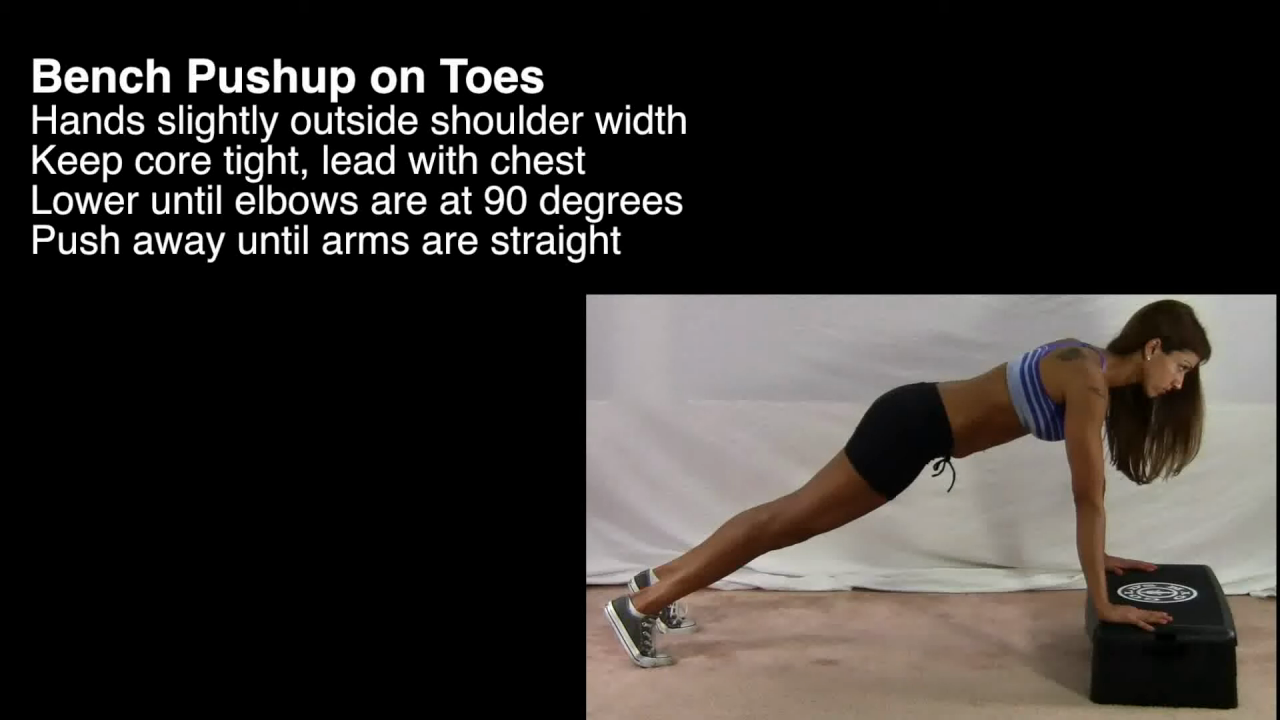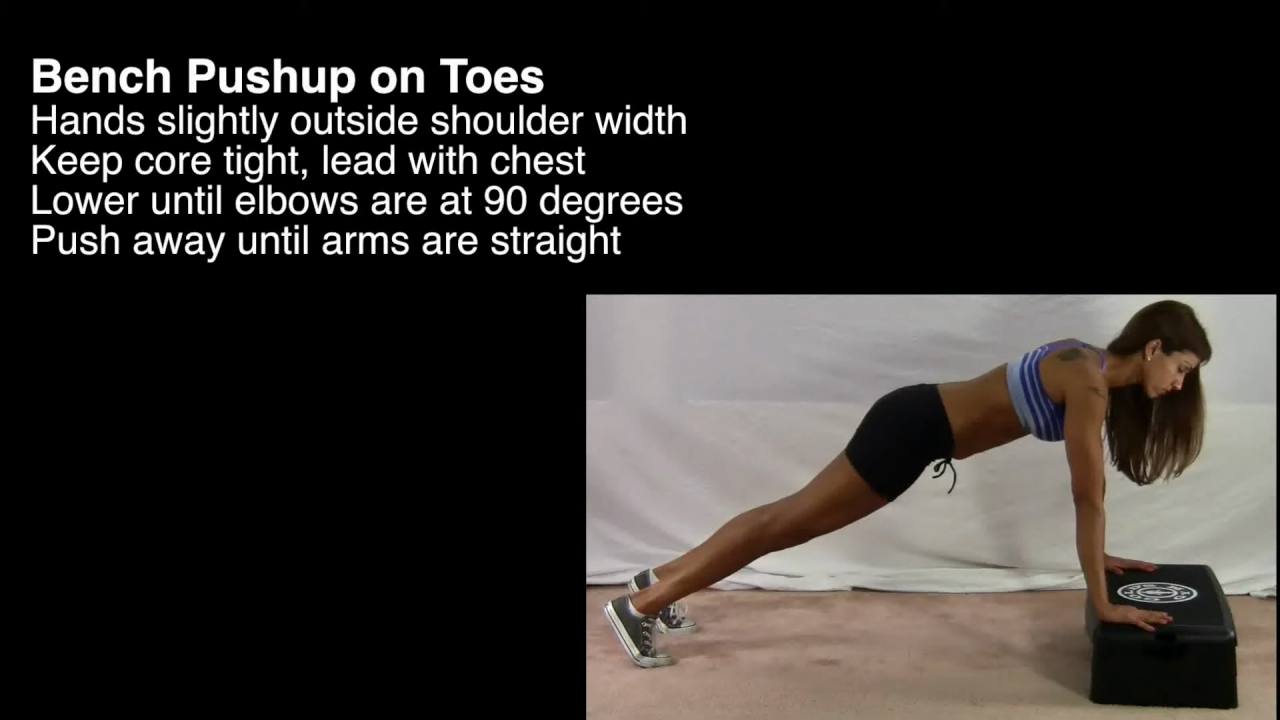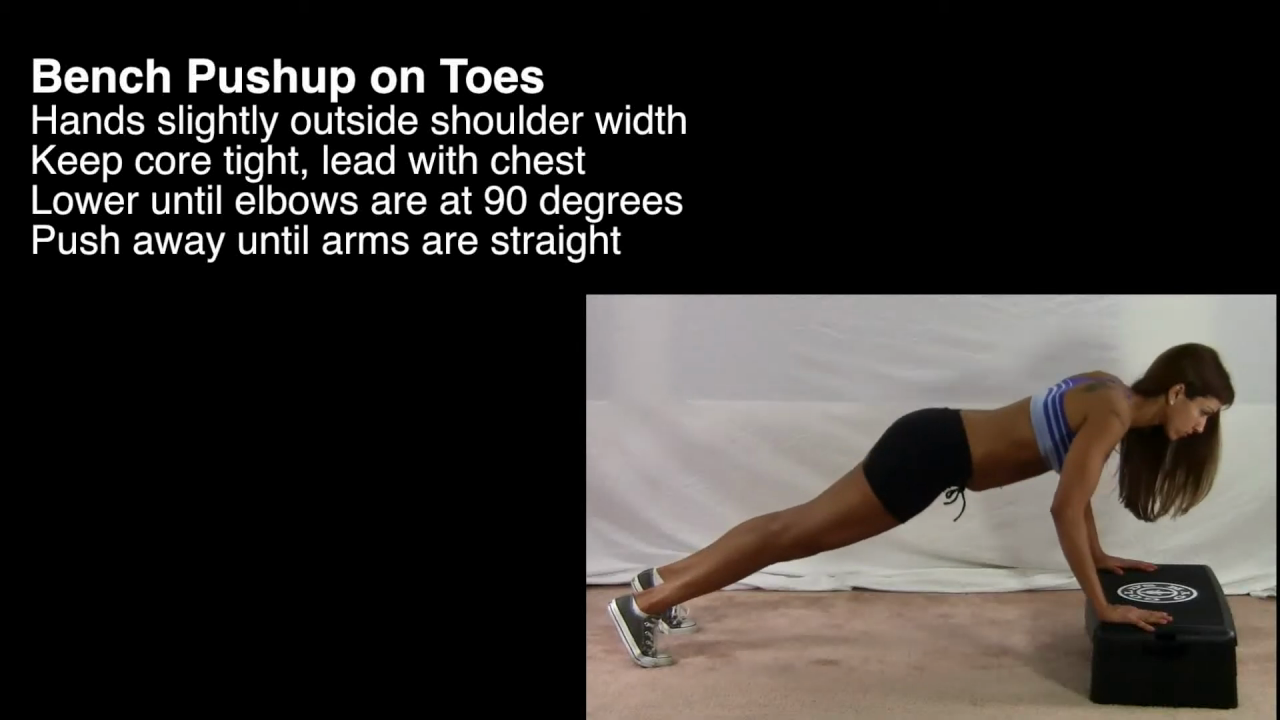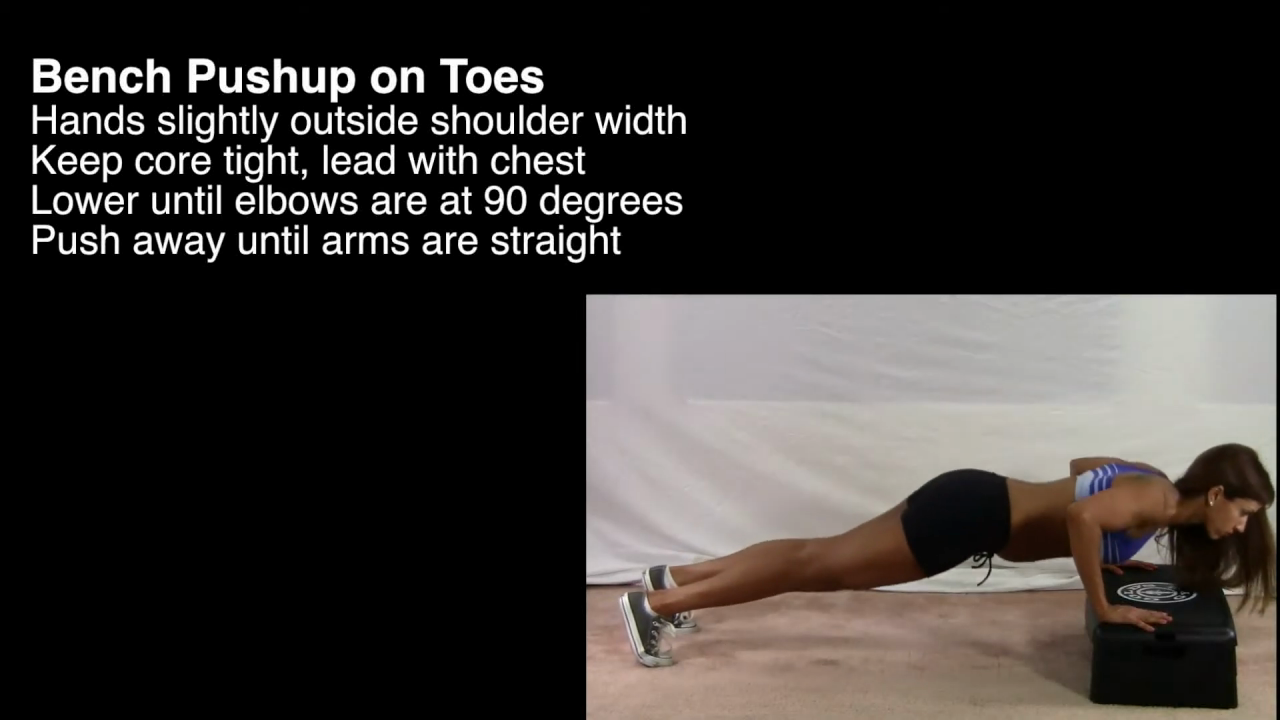
dt=0.5s
person 1, frame 1
left shoulder: (1095, 366)
right shoulder: (1090, 384)
left elbow: (1086, 488)
right elbow: (1089, 497)
left wrist: (1101, 558)
right wrist: (1104, 604)
left hip: (920, 416)
right hip: (914, 427)
left knee: (790, 514)
right knee: (790, 521)
left ankle: (659, 580)
right ankle: (641, 602)
person 1, frame 2
left shoulder: (1095, 367)
right shoulder: (1089, 384)
left elbow: (1086, 490)
right elbow: (1089, 498)
left wrist: (1100, 558)
right wrist: (1104, 604)
left hip: (920, 419)
right hip: (914, 429)
left knee: (789, 516)
right knee: (789, 523)
left ankle: (658, 582)
right ankle: (638, 606)
person 1, frame 3
left shoulder: (1116, 396)
right shoulder: (1112, 412)
left elbow: (1076, 485)
right elbow: (1065, 509)
left wrist: (1099, 557)
right wrist: (1103, 606)
left hip: (937, 441)
right hip: (933, 453)
left knee: (797, 526)
right knee: (797, 535)
left ankle: (662, 580)
right ankle: (645, 603)
person 1, frame 4
left shoulder: (1153, 482)
right shoulder: (1155, 502)
right elbow: (1082, 517)
left wrist: (1109, 557)
right wrist: (1102, 607)
left hip: (972, 502)
right hip: (970, 515)
left knee: (821, 557)
right knee: (819, 565)
left ankle: (671, 578)
right ankle: (655, 603)
